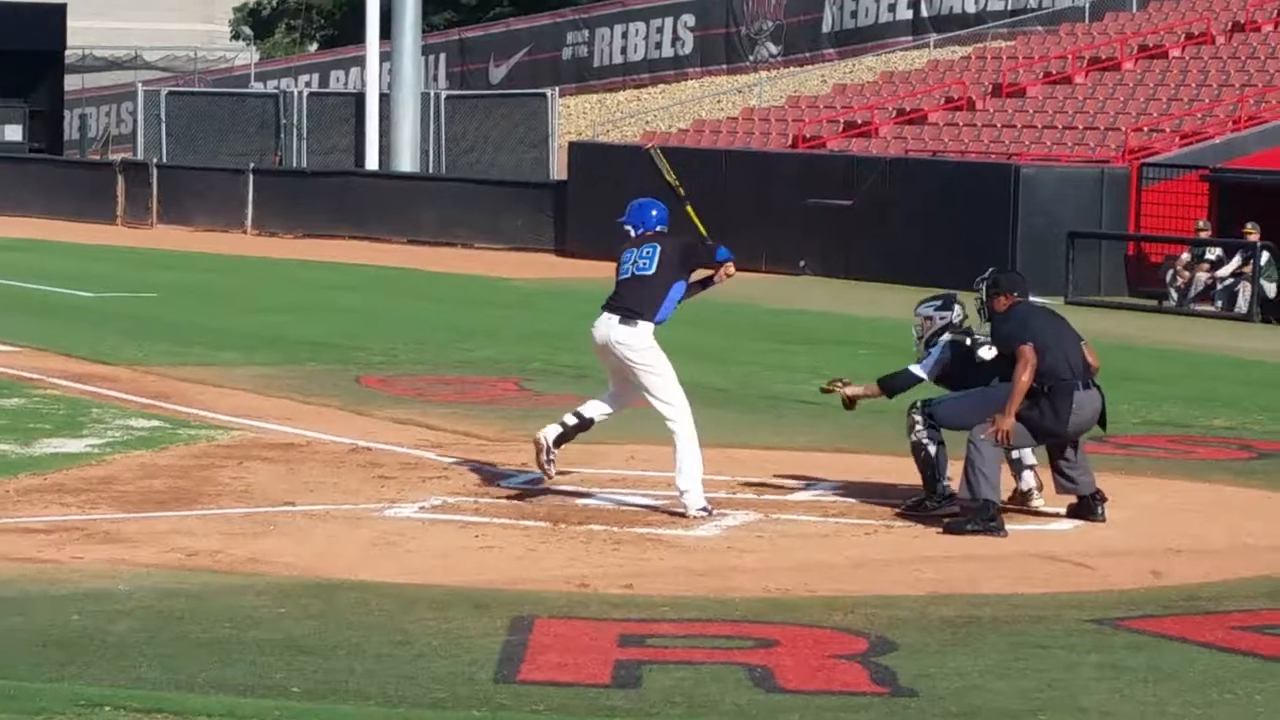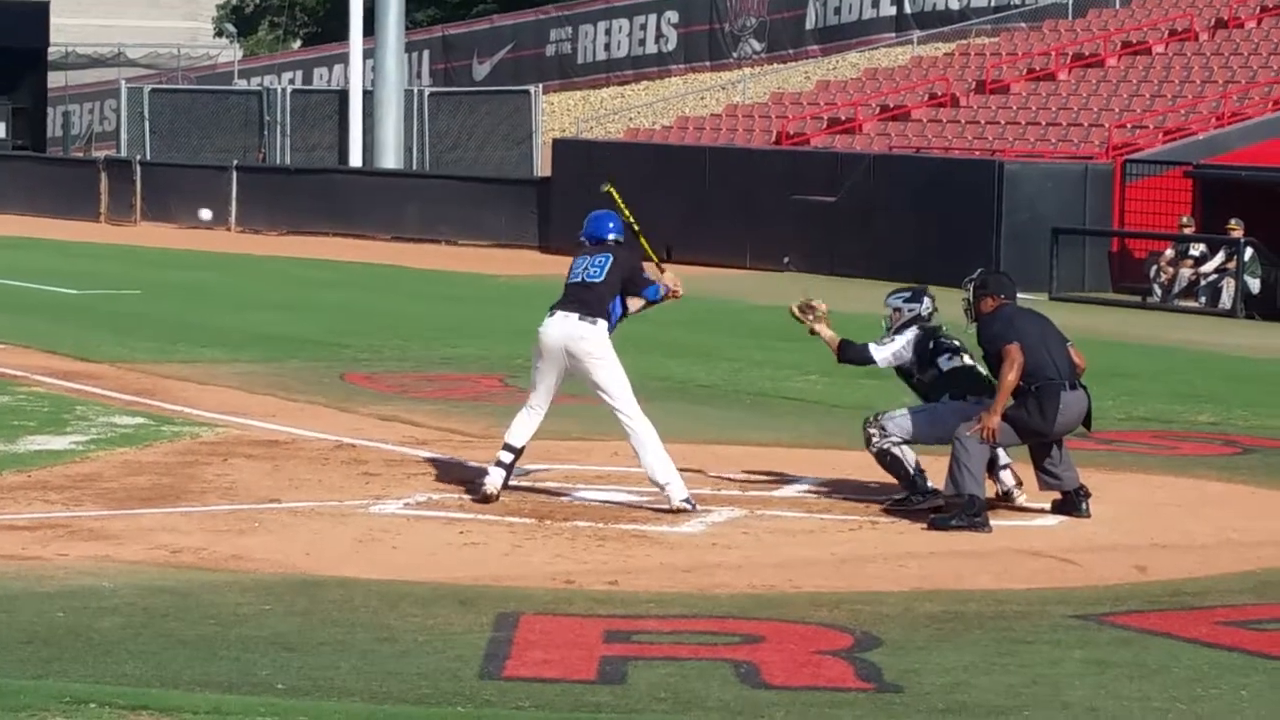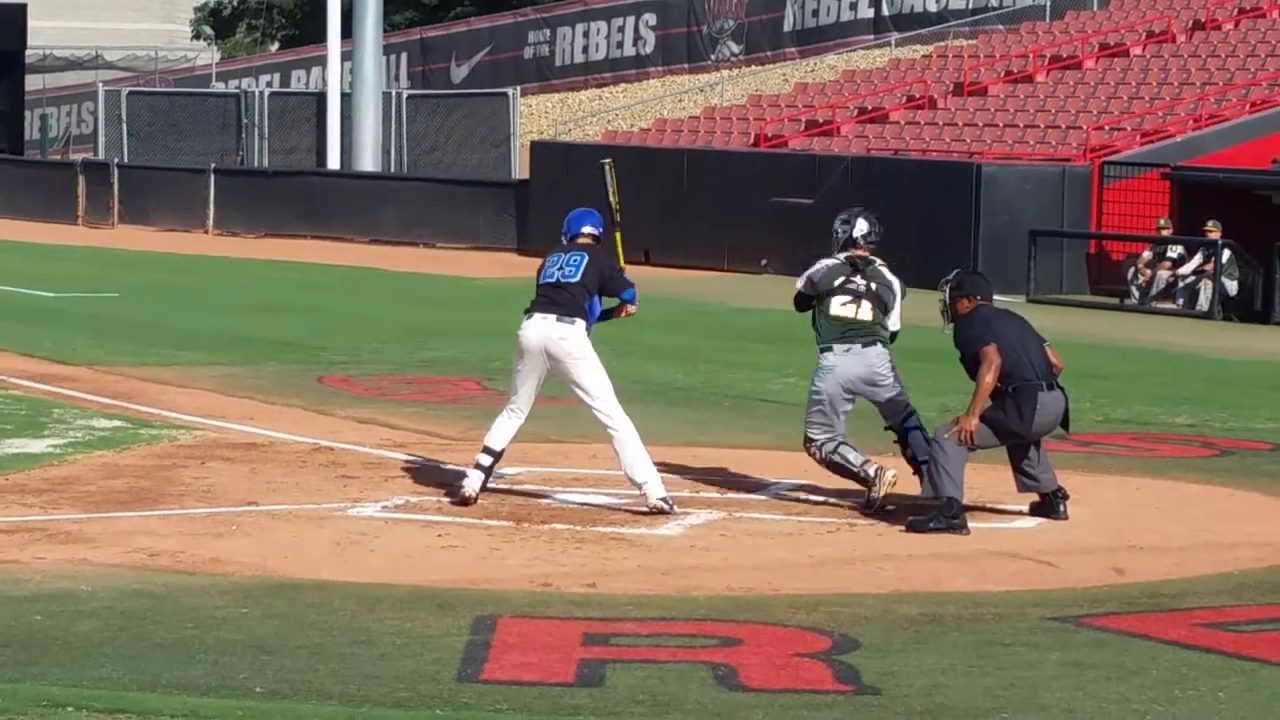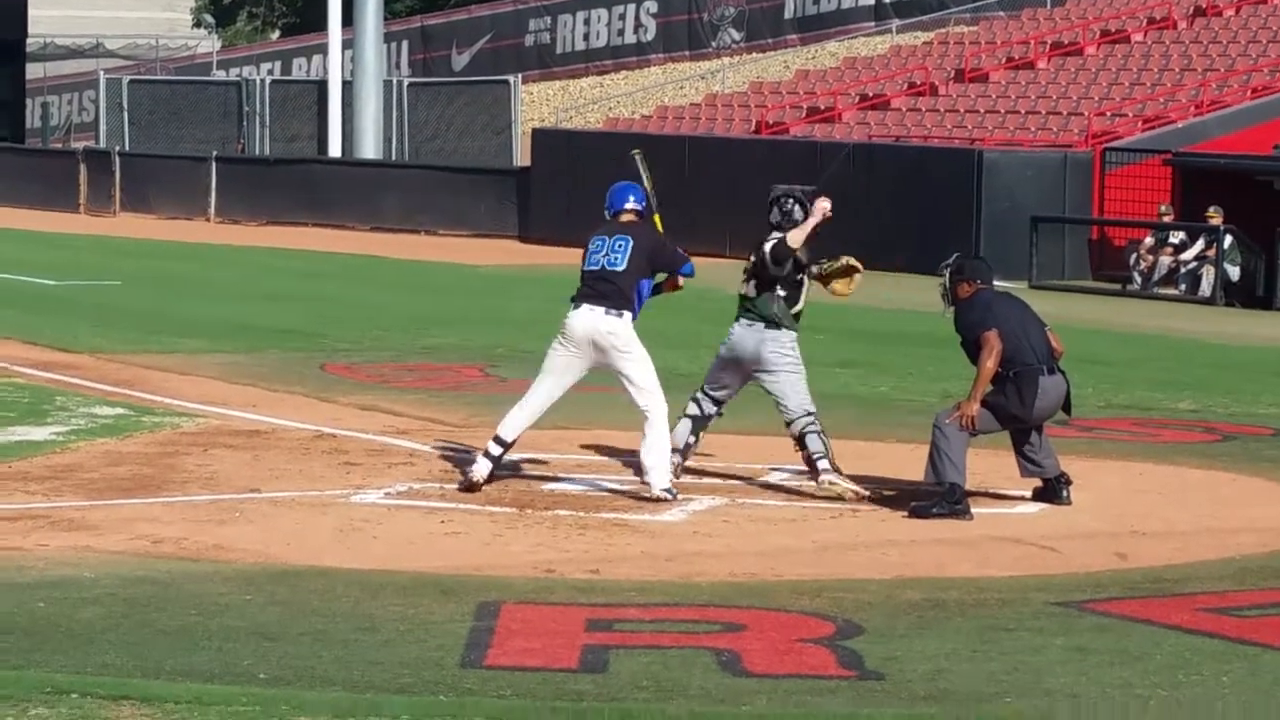
dt=0.3s
person 1, frame 1
left shoulder: (629, 250)
right shoulder: (676, 246)
right elbow: (723, 255)
left wrist: (712, 279)
right wrist: (718, 267)
left hip: (604, 327)
right hip: (633, 334)
left knee: (621, 393)
right knee: (679, 417)
left ankle: (556, 434)
right ankle: (693, 500)
person 1, frame 2
left shoulder: (580, 259)
right shoulder: (624, 257)
right elbow: (649, 294)
left wrist: (661, 292)
right wrist: (665, 286)
left hip: (552, 327)
right hip: (588, 334)
left knee: (534, 406)
right knee: (631, 414)
left ankle: (494, 479)
right ankle: (676, 492)
person 1, frame 3
left shoulder: (550, 258)
right shoulder: (600, 256)
right elbow: (628, 295)
left wrist: (612, 313)
right wrist: (624, 304)
left hip: (532, 329)
right hip: (567, 335)
left knee: (516, 409)
right knee: (612, 415)
left ankle: (473, 481)
right ankle: (654, 492)
person 1, frame 4
left shoulder: (596, 238)
right shoulder: (647, 236)
right elbow: (686, 269)
left wrist: (658, 286)
right wrist: (669, 279)
left hip: (578, 319)
right hip: (615, 325)
left knee: (538, 396)
right knee: (654, 404)
left ankle: (482, 468)
right ankle: (658, 482)
person 2, frame 1
left shoulder: (944, 345)
right shoulder: (971, 341)
left elbow: (903, 381)
left wrist: (857, 390)
left hip: (997, 397)
left knee: (920, 414)
left ankle: (938, 496)
right ankle: (1028, 488)
person 2, frame 2
left shoulder: (908, 340)
right shoulder: (948, 339)
left elbow: (858, 354)
right elbow: (981, 383)
left wrist: (821, 329)
left hip: (954, 411)
right hip: (985, 407)
left knee: (875, 428)
left ankle: (922, 492)
right ankle: (1009, 486)
person 2, frame 3
left shoulder: (825, 268)
right shoulder: (888, 278)
left elbow: (800, 303)
right elbow: (891, 331)
left hip: (834, 364)
right hip: (877, 359)
left knee: (820, 441)
right knee: (906, 420)
left ankle: (872, 475)
person 2, frame 4
right shoulder: (782, 246)
right elbow: (784, 250)
right wrist: (814, 219)
left hip: (740, 338)
right hip: (778, 342)
left knee: (706, 399)
right knee: (803, 416)
left ankle: (674, 458)
right ankle: (827, 473)
person 3, frame 1
left shoulder: (1007, 319)
right shoulder: (1050, 315)
left elbow: (1027, 360)
right elbow: (1092, 362)
left wrist: (1008, 414)
left hip: (1062, 406)
right hip: (1091, 402)
left knee: (983, 437)
right knee: (1061, 437)
left ankle: (987, 514)
right ankle: (1091, 501)
person 3, frame 2
left shoulder: (993, 321)
right shoulder: (1037, 318)
left elbow: (1015, 359)
right elbow: (1079, 363)
left wrist: (994, 412)
left hip: (1049, 407)
right hip: (1078, 404)
left knee: (969, 435)
right knee: (1043, 433)
left ankle: (972, 510)
right ankle: (1075, 497)
person 3, frame 3
left shoulder: (969, 322)
right shoulder: (1013, 319)
left elbow: (992, 361)
right elbow: (1056, 363)
left wrist: (972, 415)
left hip: (1026, 408)
right hip: (1055, 404)
left knee: (948, 437)
right knee: (1020, 435)
left ankle: (950, 513)
right ankle: (1053, 499)
person 3, frame 4
left shoulder: (970, 306)
right shoulder: (1013, 302)
left elbow: (993, 346)
right elbow: (1057, 347)
left wrist: (973, 400)
left hip: (1027, 391)
right hip: (1056, 388)
left knee: (949, 422)
right knee: (1024, 421)
left ankle: (953, 498)
right ankle: (1055, 484)
